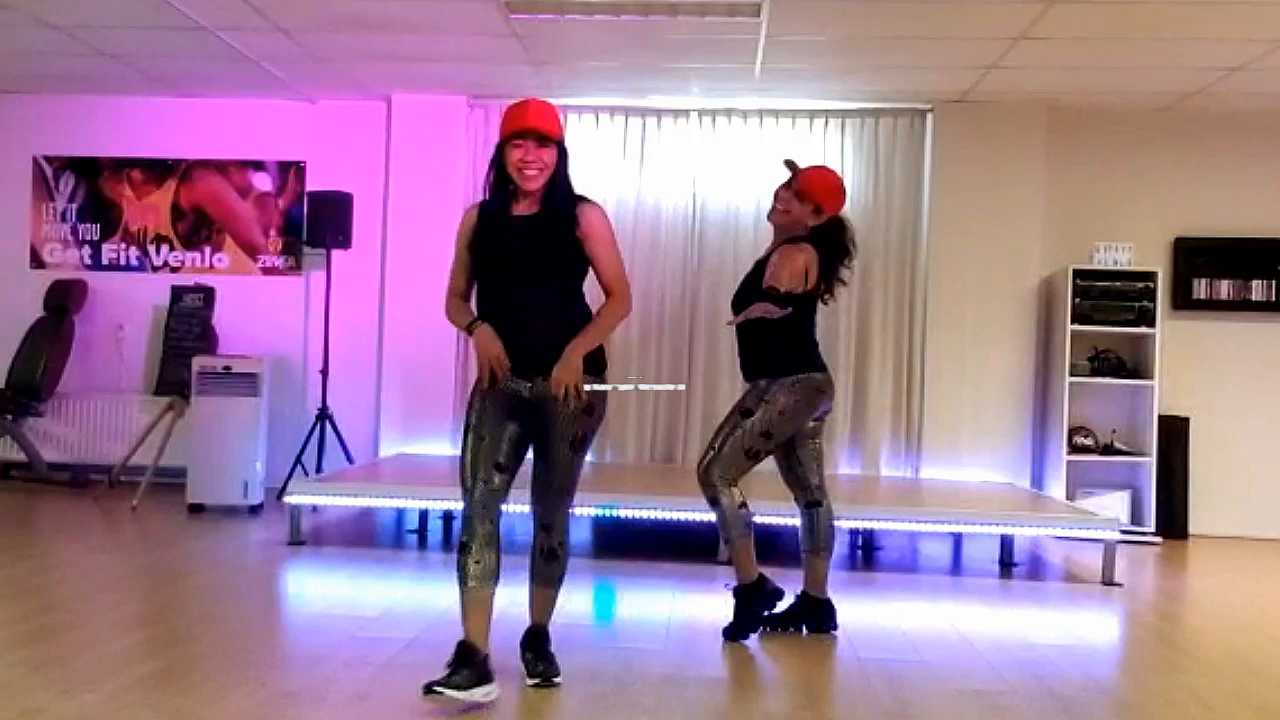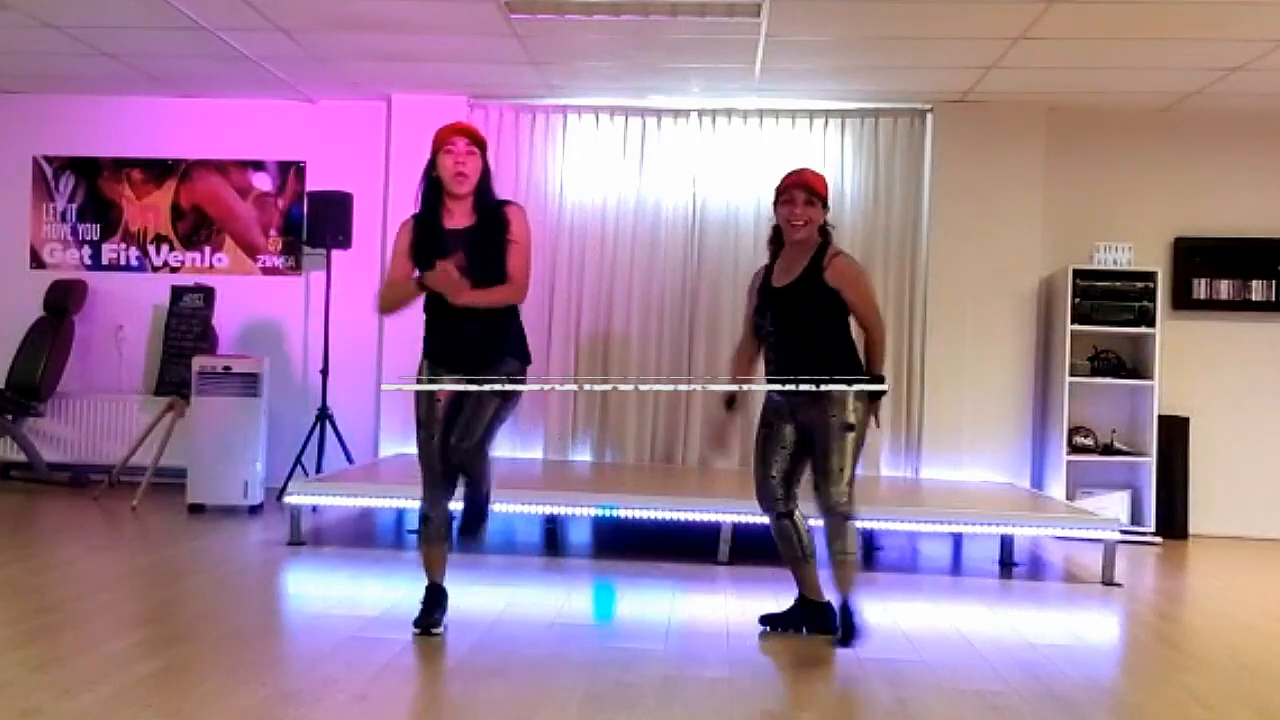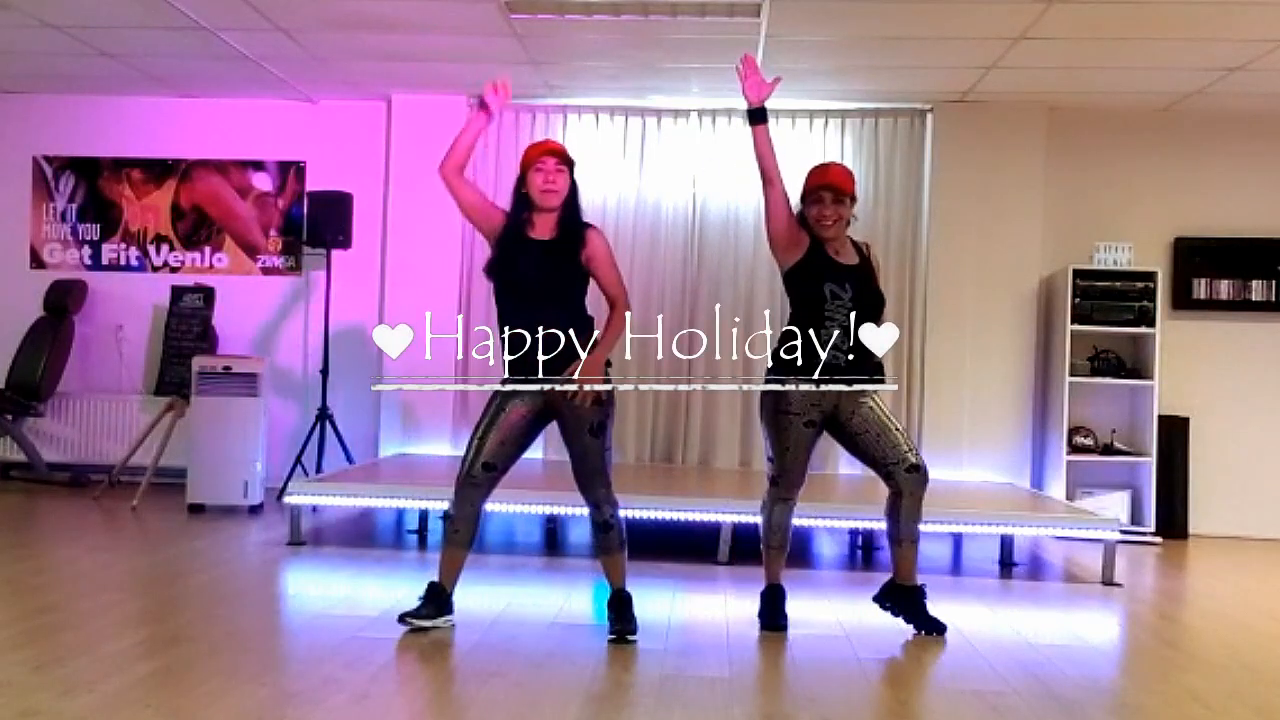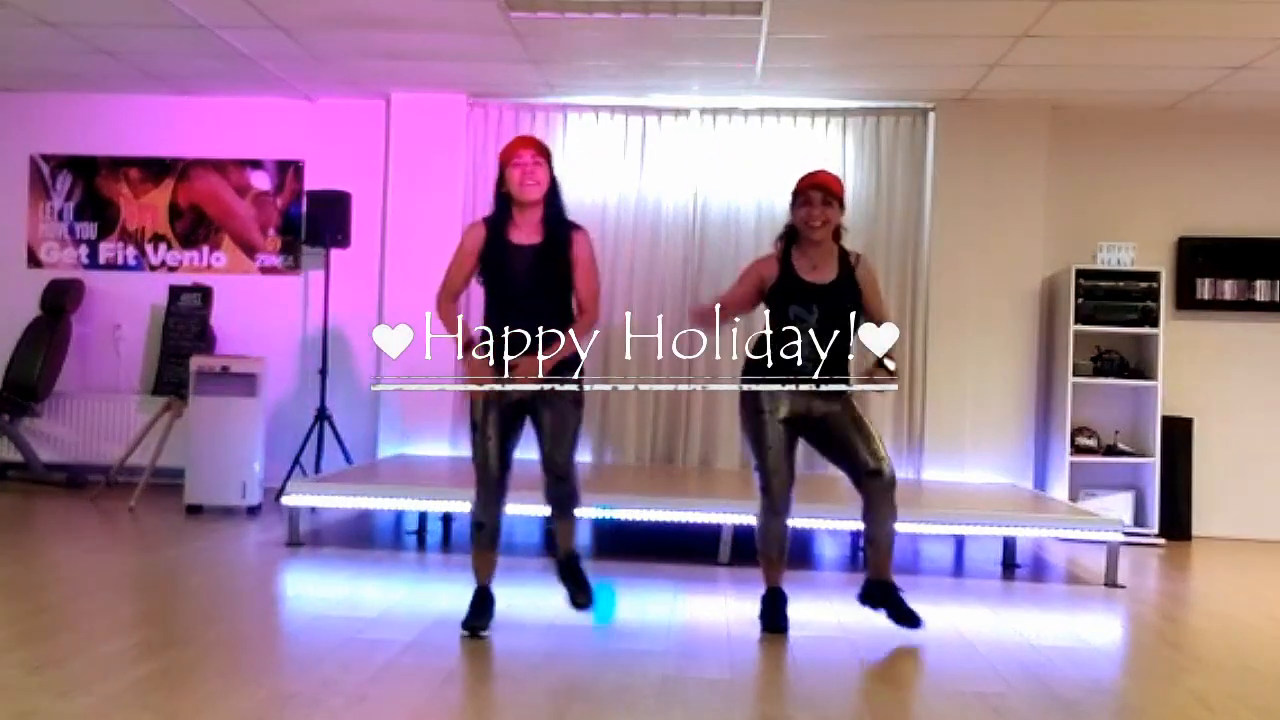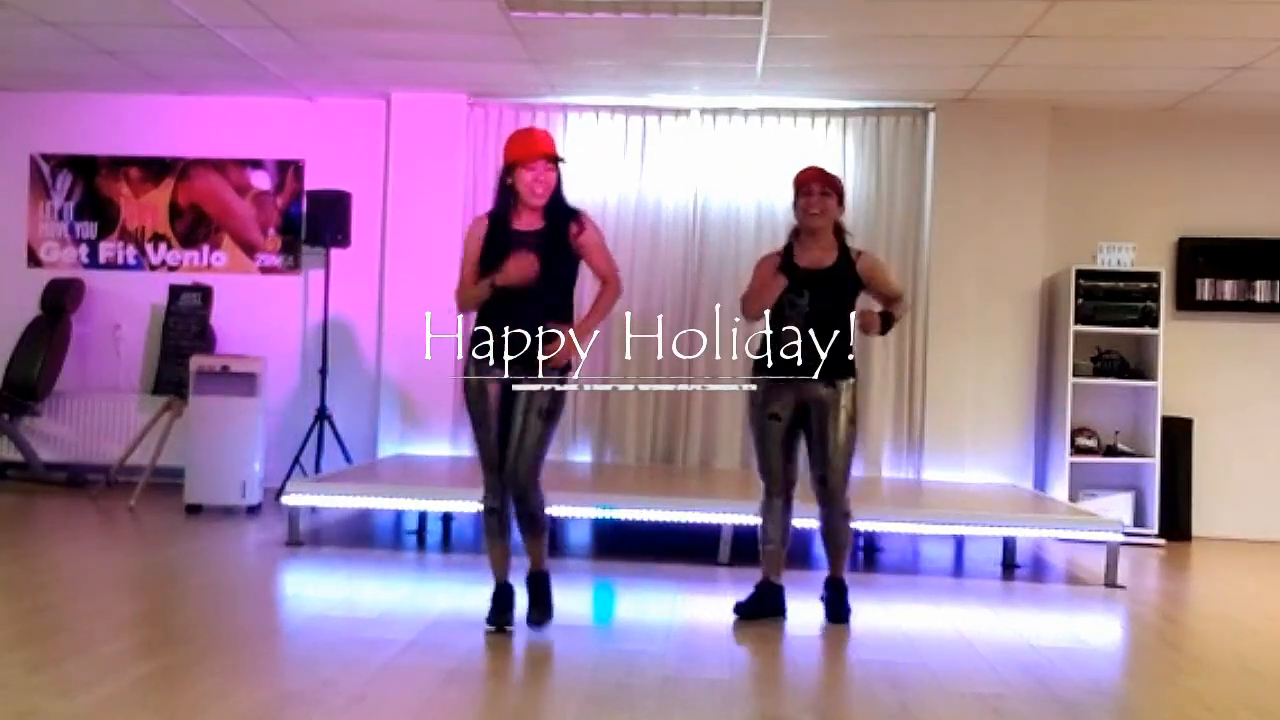
dt=1s
person 1, frame 1
left shoulder: (582, 216)
right shoulder: (480, 218)
left elbow: (619, 298)
right elbow: (455, 298)
left wrist: (578, 351)
right wrist: (476, 327)
left hip: (568, 381)
right hip: (501, 381)
left knee: (552, 513)
right knee: (479, 503)
left ankle: (537, 640)
right ankle: (474, 659)
person 1, frame 2
left shoulder: (507, 217)
right shoulder: (414, 229)
left elbow: (518, 288)
right elbow: (386, 303)
left wrist: (467, 296)
right wrist: (427, 279)
left hip: (501, 360)
right hip: (443, 366)
left knee: (468, 454)
right knee: (437, 484)
left ankle: (477, 490)
right ankle: (435, 593)
person 1, frame 3
left shoulder: (586, 239)
right shoulder: (503, 229)
left elbow: (620, 306)
right elbow: (450, 177)
left wrist: (598, 360)
right wrist: (482, 114)
left hip: (580, 382)
right hip: (520, 383)
left knee: (597, 492)
right knee: (470, 482)
left ankle: (620, 602)
right ankle: (440, 598)
person 1, frame 4
left shoulder: (572, 238)
right shoulder: (480, 235)
left elbow: (589, 309)
right elbow: (447, 301)
left wrist: (555, 356)
right wrist: (476, 347)
left hip: (553, 373)
right hip: (496, 374)
left knee: (559, 472)
right knee: (490, 485)
left ankle: (567, 555)
right ankle: (482, 595)
person 1, frame 5
left shoulder: (575, 227)
right shoulder: (487, 227)
left elbow: (612, 284)
right elbow: (462, 300)
left wrist: (582, 331)
right wrist: (497, 281)
left hip: (543, 367)
right hip: (487, 364)
left knee: (522, 474)
right knee: (495, 480)
left ankle: (538, 575)
right ankle: (500, 588)
person 2, frame 1
left shoulder: (793, 254)
right shoulder: (795, 252)
left elbow: (775, 295)
left wrist: (768, 304)
left hip: (785, 386)
right hip: (805, 384)
left knee: (715, 474)
right knee: (810, 492)
left ankle: (753, 588)
right ankle: (815, 602)
person 2, frame 2
left shoulder: (836, 266)
right shoulder: (762, 277)
left elbow: (873, 328)
right elbow: (749, 348)
left wrist: (872, 388)
right wrist: (730, 404)
left hip: (837, 396)
right hip: (783, 400)
left knee: (834, 496)
right knee: (775, 502)
left ankle: (846, 607)
right ankle: (812, 603)
person 2, frame 3
left shoulder: (865, 256)
right shoulder: (795, 247)
right elbow: (770, 179)
left wrist: (873, 370)
right wrist: (757, 111)
left hip: (854, 391)
right hip: (796, 387)
left knee: (911, 474)
right knee: (784, 488)
left ankle: (903, 588)
right ankle: (773, 592)
person 2, frame 4
left shoulder: (856, 268)
right shoulder: (769, 267)
left elbow: (879, 321)
right elbow: (726, 311)
left wrist: (885, 361)
right wrist: (706, 315)
left hip: (829, 395)
right hip: (771, 391)
left knee: (880, 477)
right knee: (776, 497)
left ankle: (881, 584)
right ankle: (773, 597)
person 2, frame 5
left shoulder: (859, 262)
right shoulder: (773, 262)
left elbow: (897, 299)
right elbow: (749, 309)
left wrist: (882, 321)
right wrist: (798, 267)
left hip: (832, 385)
right hip: (775, 384)
left knee: (831, 488)
right knee: (776, 487)
left ankle: (835, 582)
right ankle: (769, 587)
